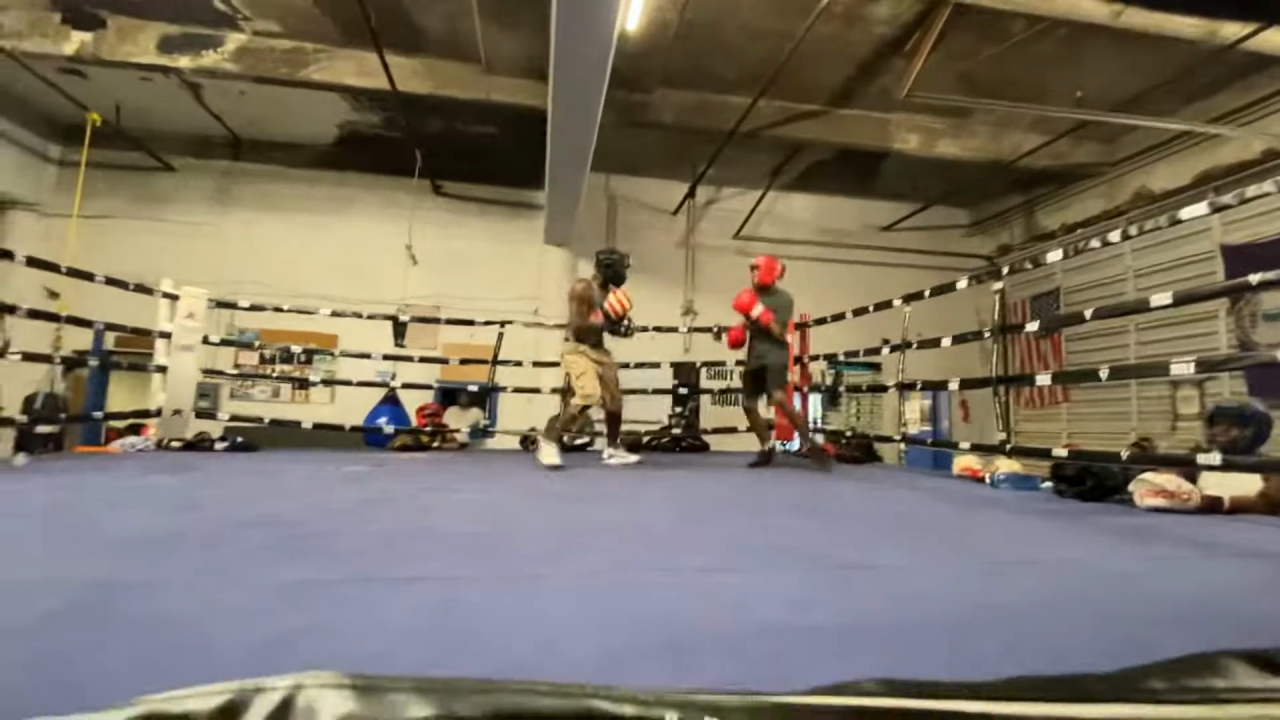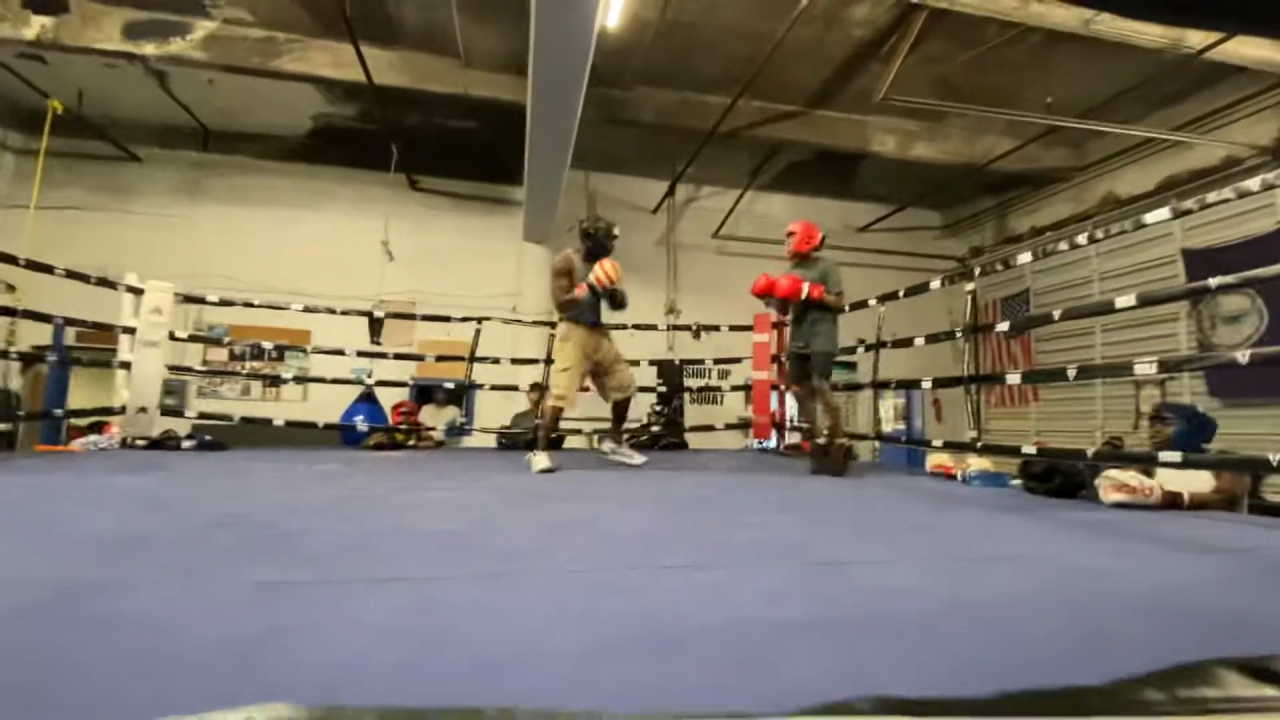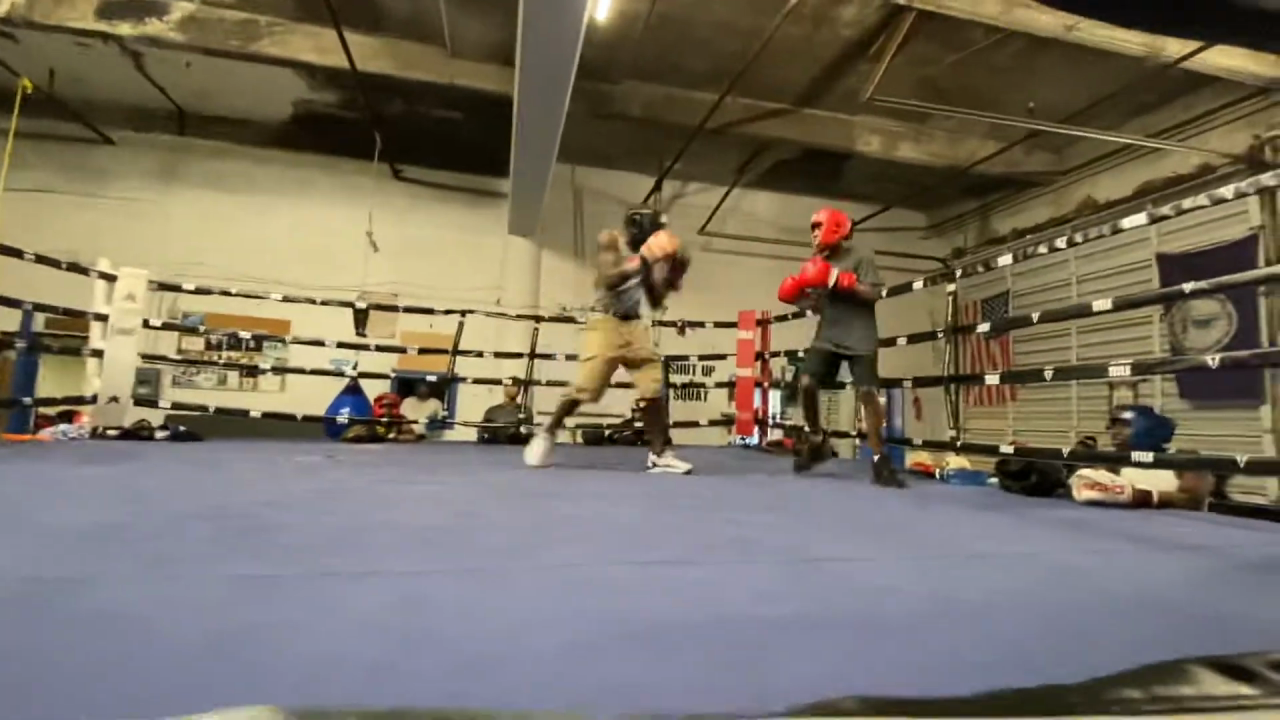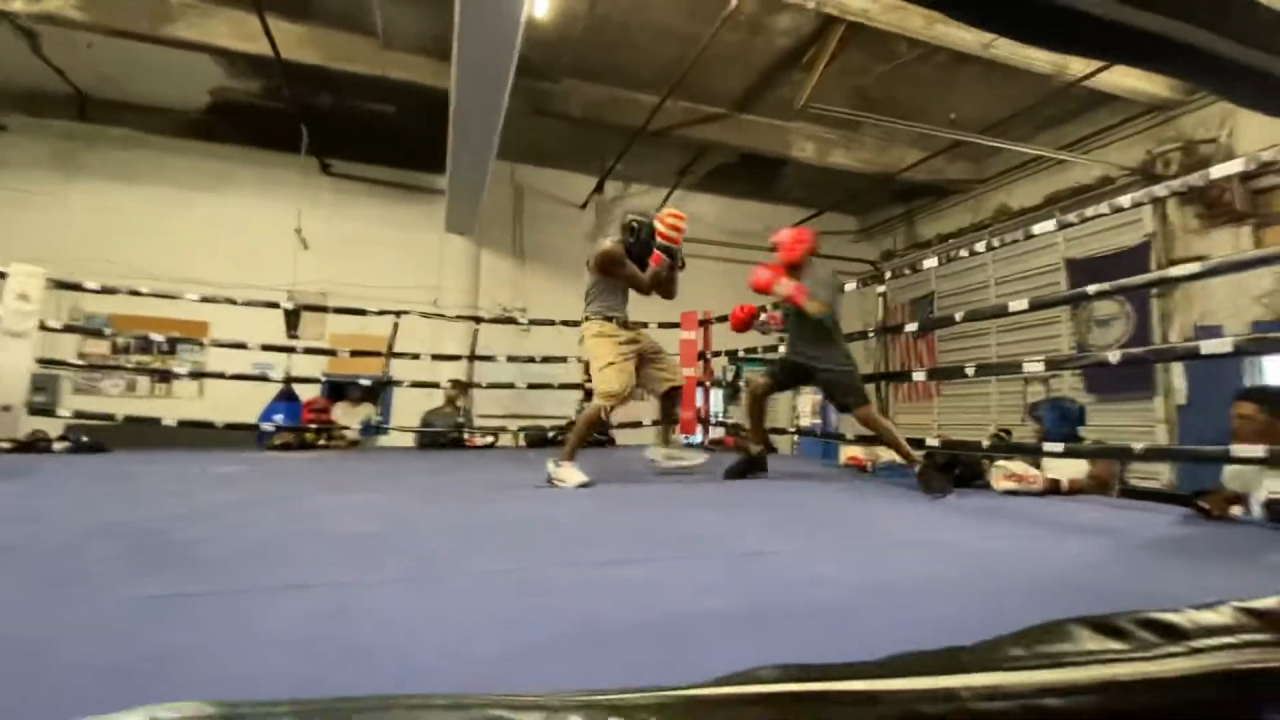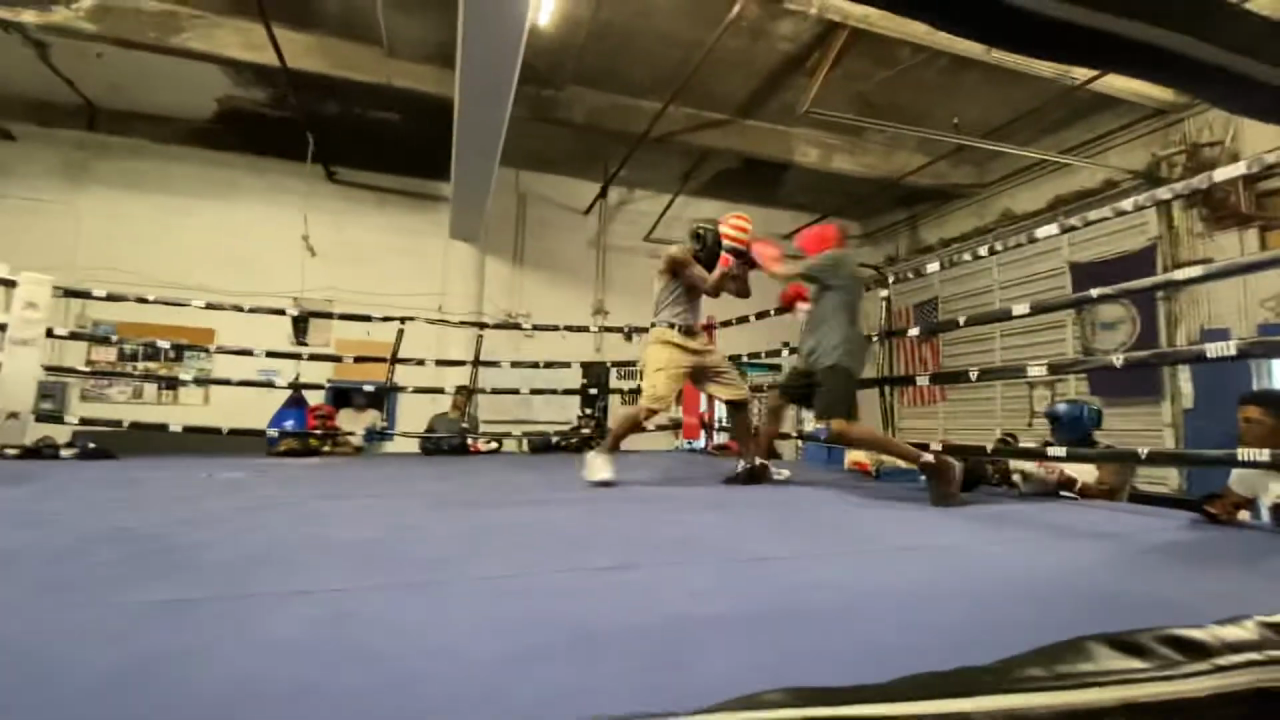
dt=0.4s
person 1, frame 1
left shoulder: (610, 291)
right shoulder: (582, 289)
right elbow: (577, 328)
left wrist: (621, 325)
right wrist: (603, 316)
left hip: (598, 351)
right hip: (578, 351)
left knee: (614, 404)
right knee: (588, 397)
left ankle: (613, 450)
right ankle: (550, 441)
person 1, frame 2
left shoulder: (600, 264)
right shoulder: (565, 261)
left elbow: (613, 301)
right elbow: (560, 304)
left wrist: (615, 295)
right wrist: (588, 288)
left hip: (598, 332)
right hip: (573, 332)
left knee: (624, 387)
right knee: (562, 395)
left ankle: (613, 442)
right ankle: (540, 452)
person 1, frame 3
left shoulder: (645, 253)
right shoulder: (609, 240)
left elbow: (655, 302)
right elbow: (609, 280)
left wrist: (673, 275)
right wrist: (643, 261)
left hip: (634, 325)
right hip: (606, 323)
left knee: (654, 388)
right knee: (584, 389)
left ankle: (659, 454)
right ankle: (546, 434)
person 1, frame 4
left shoulder: (635, 256)
right shoulder: (609, 250)
left elbow: (668, 293)
right elbow: (645, 287)
left wrist: (673, 258)
right wrist: (662, 251)
left hip: (627, 331)
right hip: (603, 331)
left knee: (672, 380)
right knee: (609, 396)
left ankle: (666, 447)
right ankle: (562, 464)
person 1, frame 5
left shoulder: (704, 263)
right shoulder: (677, 255)
left elbow: (743, 292)
right elbow: (712, 289)
left wrist: (742, 258)
right wrist: (730, 254)
left hip: (696, 340)
right hip: (668, 339)
left knee: (737, 395)
right knee: (652, 402)
left ankle: (749, 463)
right ankle: (602, 455)
person 2, frame 1
left shoulder: (783, 298)
right shoulder: (753, 296)
left elbow: (779, 333)
left wrist: (758, 312)
right wrist: (741, 331)
left hip: (775, 357)
right hip: (755, 359)
left knee: (779, 398)
right knee: (748, 404)
left ankle: (809, 445)
right ankle: (767, 449)
person 2, frame 2
left shoulder: (825, 267)
right shoulder: (792, 270)
left elbow: (838, 303)
right elbow: (783, 310)
left wrist: (809, 292)
right wrist: (771, 295)
left hip: (821, 338)
right hip: (798, 340)
left knee: (820, 386)
right knee: (800, 390)
left ankle: (839, 441)
right ankle: (821, 443)
person 2, frame 3
left shoulder: (861, 257)
right shoulder: (818, 264)
left elbow: (872, 295)
left wrist: (837, 279)
right wrist: (799, 296)
left hip: (859, 339)
right hip: (827, 338)
left knee: (867, 393)
right knee: (807, 385)
left ankle: (880, 461)
right ankle: (816, 440)
person 2, frame 4
left shoulder: (824, 276)
right shoulder: (785, 277)
left elbow: (819, 311)
left wrist: (788, 290)
right wrist: (762, 321)
left hip: (831, 358)
right hip: (798, 356)
left knee: (864, 414)
right knee: (756, 387)
left ankle: (921, 468)
right ankle: (754, 456)
person 2, frame 5
left shoulder: (837, 259)
right shoulder: (839, 274)
left elbow: (783, 272)
left wrist: (762, 252)
right wrist: (806, 304)
left hip: (836, 356)
right hip: (818, 355)
left knee: (839, 428)
right knee: (775, 403)
right ankle: (758, 466)
